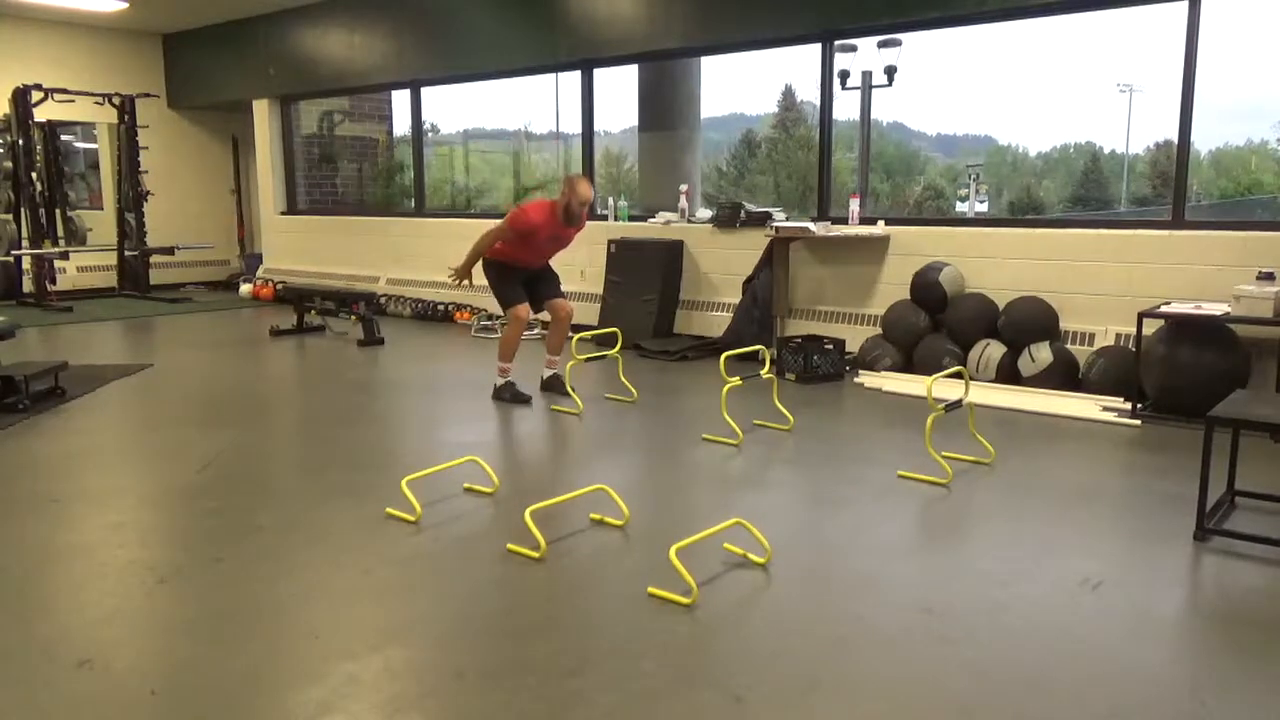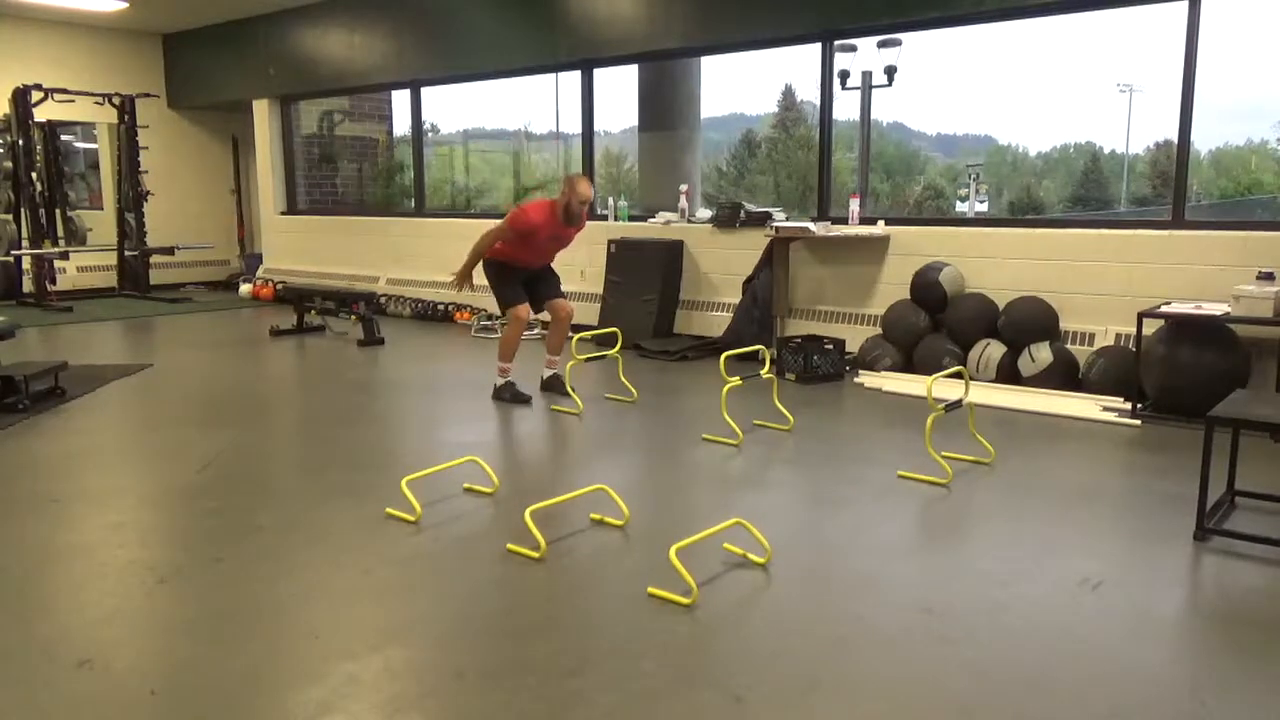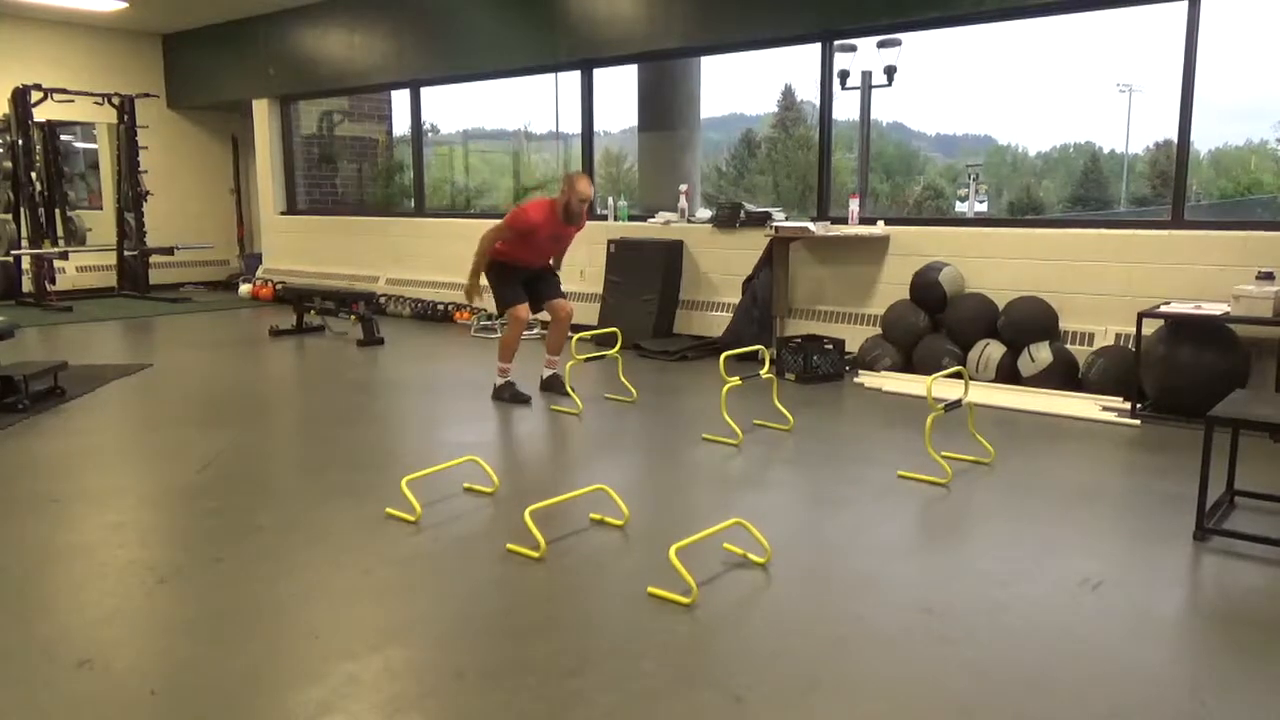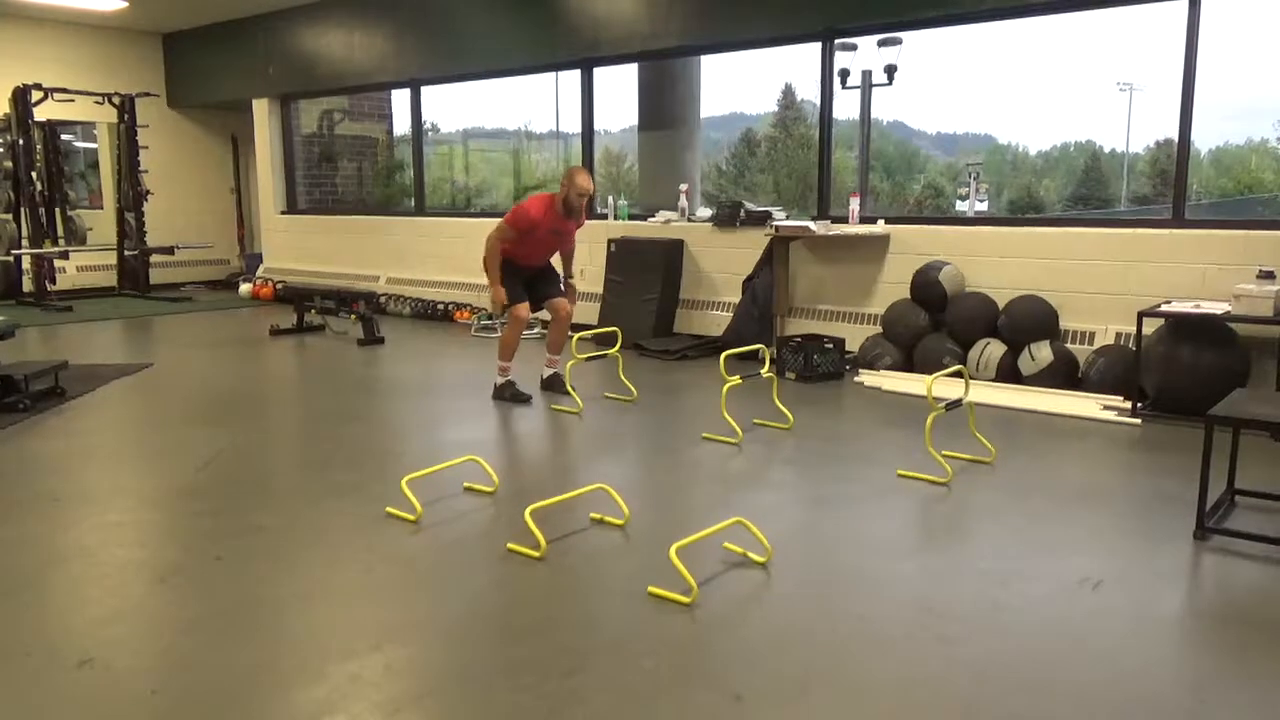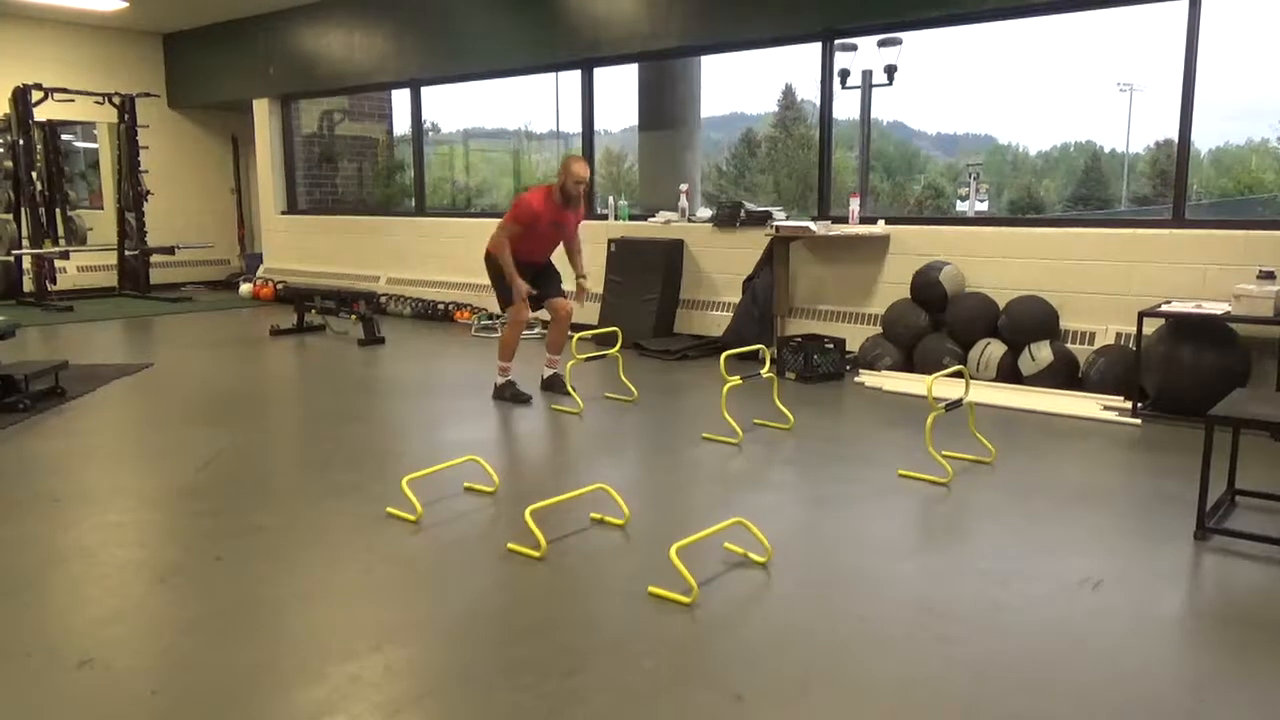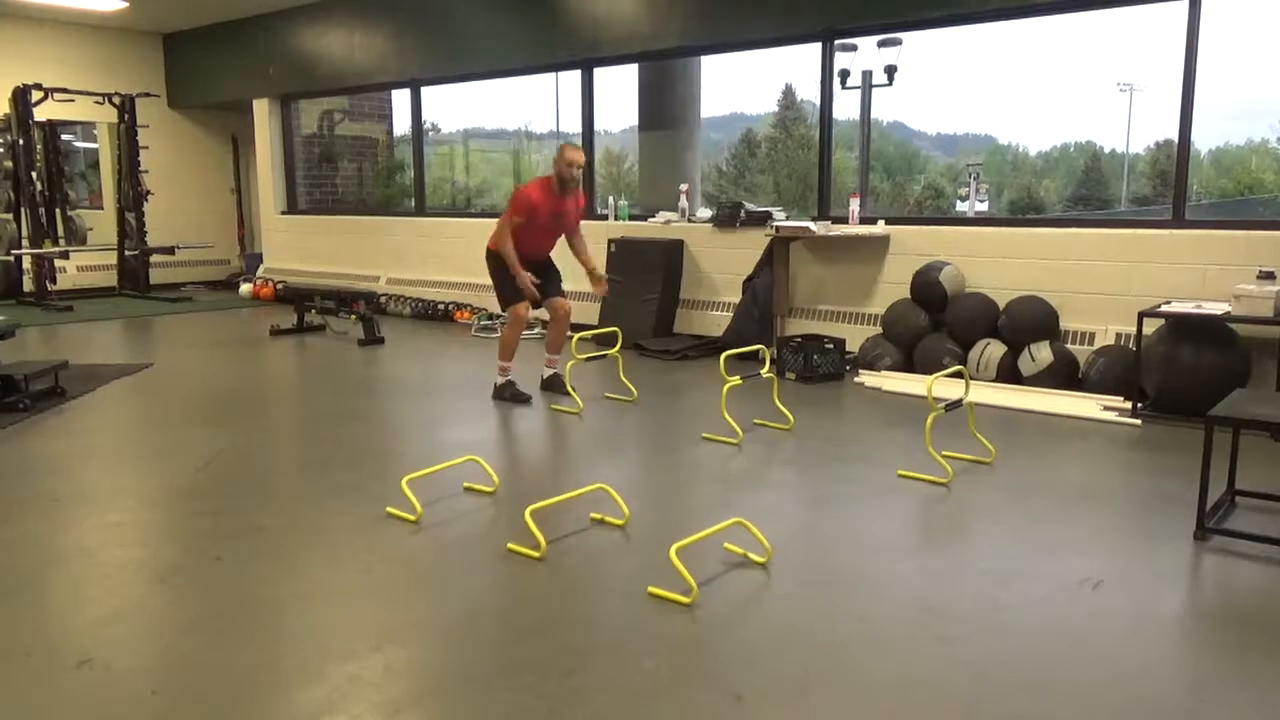
dt=0.1s
person 1, frame 1
left shoulder: (578, 220)
right shoulder: (531, 216)
right elbow: (491, 237)
left wrist: (541, 262)
right wrist: (466, 267)
left hip: (535, 266)
right hip: (502, 264)
left knee: (564, 312)
right knee: (520, 315)
left ankle: (550, 375)
right ankle: (502, 383)
person 1, frame 2
left shoulder: (577, 221)
right shoulder: (531, 216)
right elbow: (490, 238)
left wrist: (548, 269)
right wrist: (466, 270)
left hip: (536, 266)
right hip: (503, 264)
left knee: (564, 312)
right knee: (520, 316)
left ankle: (550, 375)
right ankle: (502, 383)
person 1, frame 3
left shoulder: (578, 220)
right shoulder: (531, 215)
right elbow: (490, 238)
left wrist: (553, 272)
right wrist: (474, 277)
left hip: (537, 266)
right hip: (504, 264)
left knee: (564, 312)
right knee: (520, 316)
left ankle: (550, 375)
right ankle: (502, 383)
person 1, frame 4
left shoulder: (578, 215)
right shoulder: (531, 211)
right elbow: (494, 240)
left wrist: (569, 279)
right wrist: (496, 286)
left hip: (538, 265)
right hip: (507, 264)
left knee: (563, 311)
right knee: (520, 315)
left ankle: (550, 374)
right ankle: (502, 383)
person 1, frame 5
left shoulder: (577, 206)
right shoulder: (531, 203)
left elbow: (571, 238)
right elbow: (500, 238)
left wrist: (580, 275)
right wrist: (515, 281)
left hip: (539, 262)
right hip: (506, 259)
left knee: (563, 310)
right knee: (520, 315)
left ankle: (550, 374)
right ankle: (502, 382)
person 1, frame 6
left shoulder: (578, 200)
right shoulder: (530, 194)
left elbow: (574, 234)
right elbow: (503, 232)
left wrist: (591, 270)
right wrist: (519, 273)
left hip: (538, 258)
right hip: (505, 257)
left knee: (562, 310)
right knee: (520, 314)
left ankle: (550, 374)
right ankle: (502, 382)
